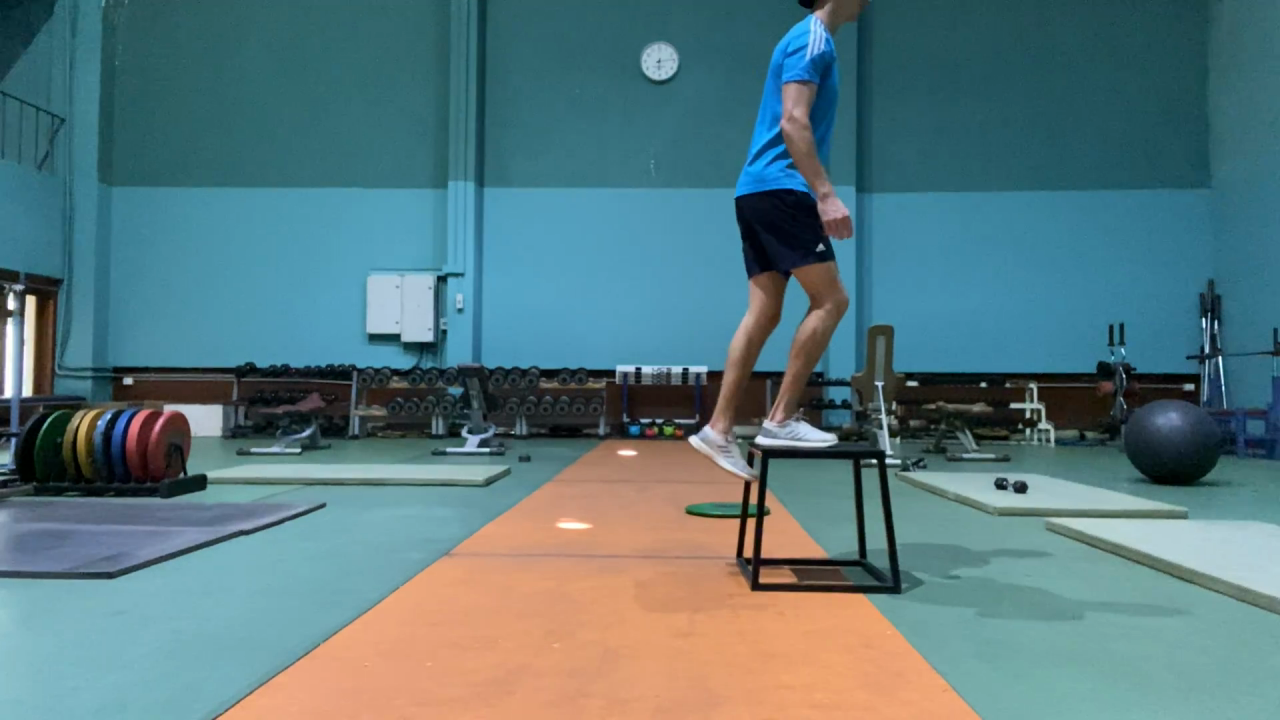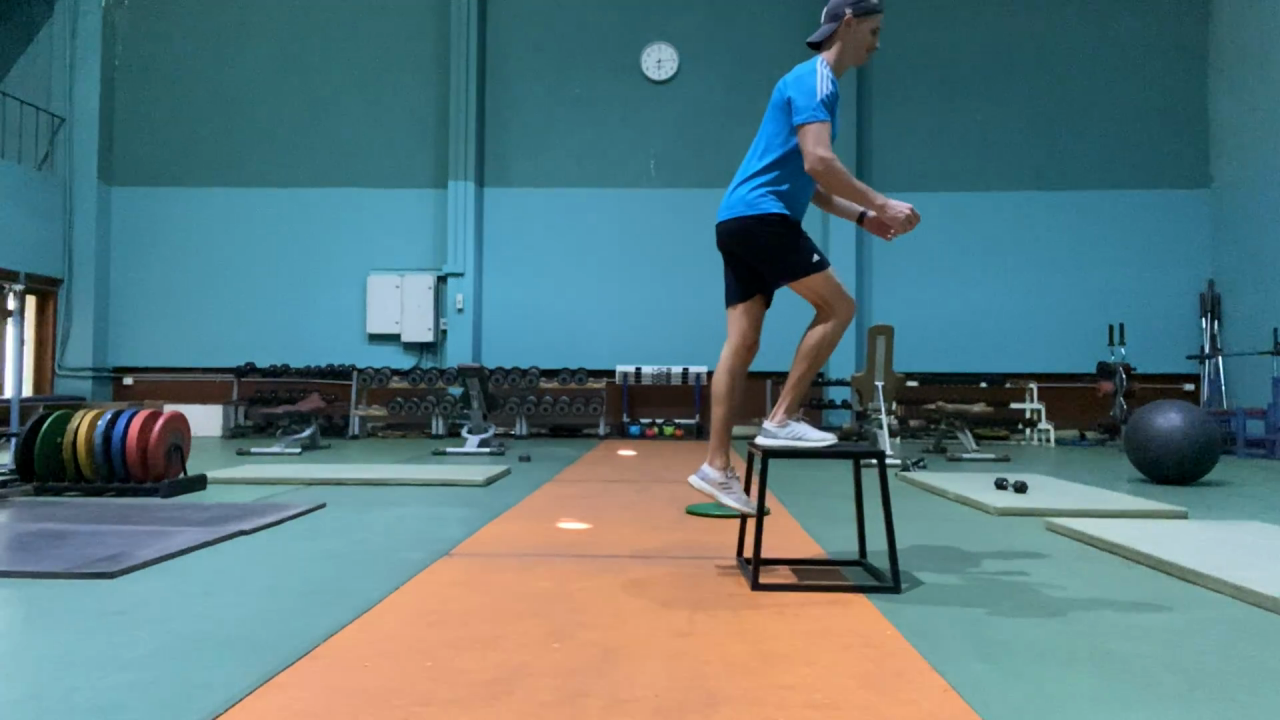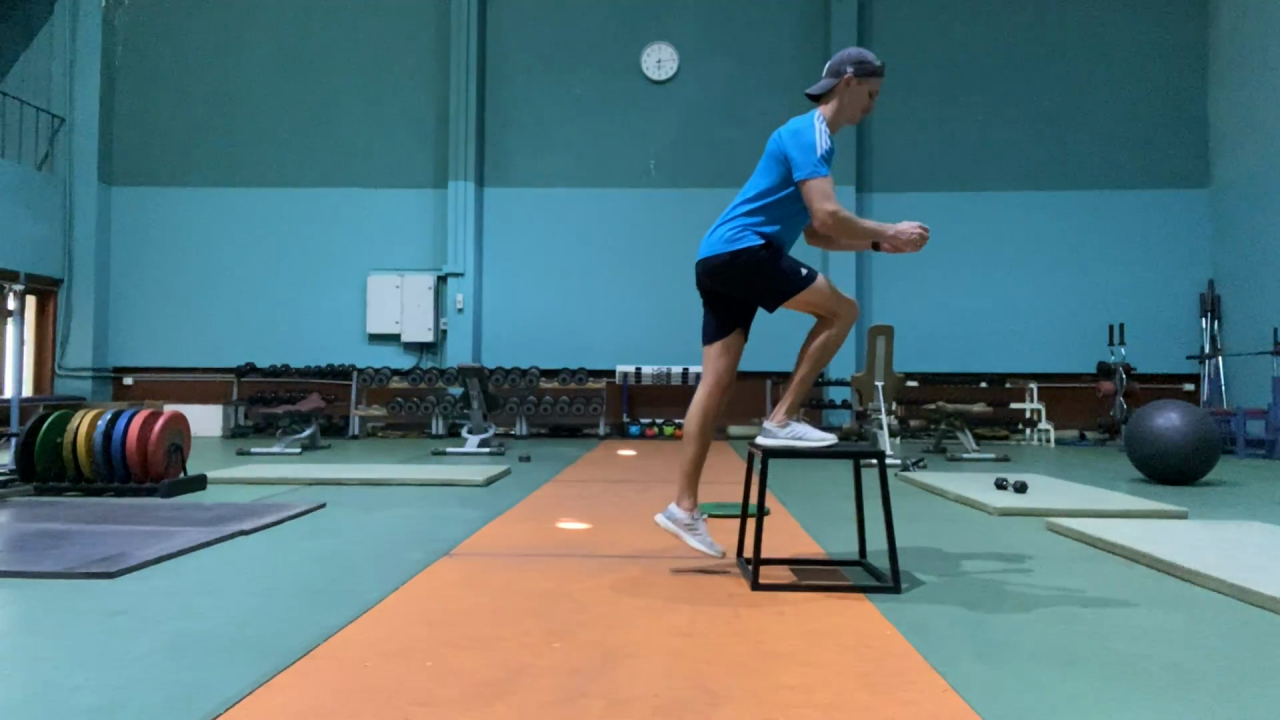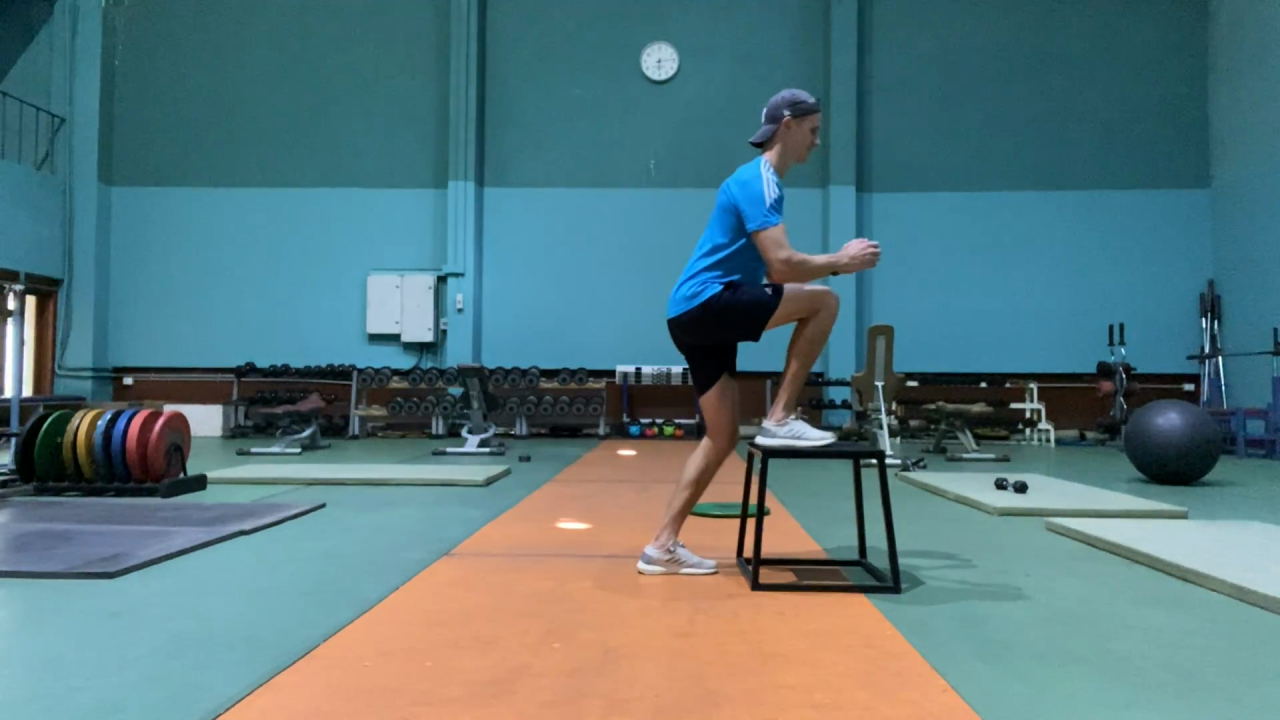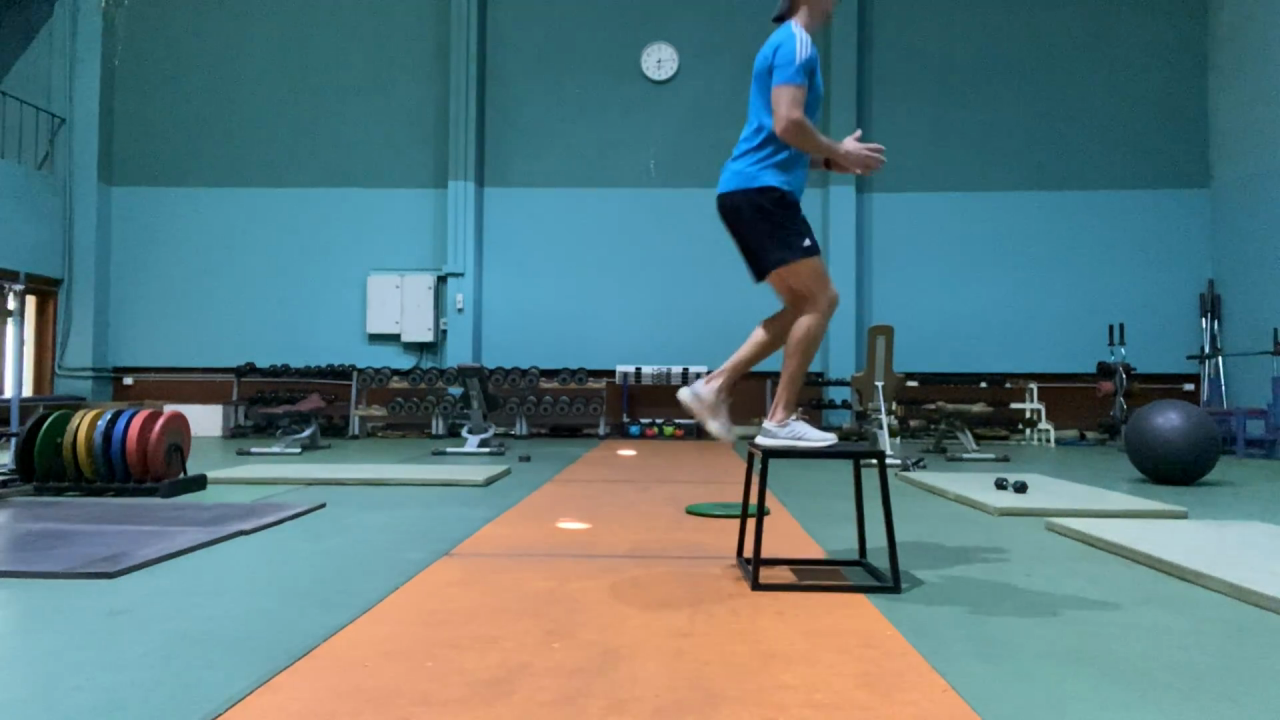
dt=0.7s
person 1, frame 1
left shoulder: (810, 42)
right shoulder: (812, 38)
right elbow: (792, 122)
left wrist: (816, 196)
right wrist: (827, 195)
left hip: (760, 193)
right hip: (777, 192)
left knee: (763, 313)
right knee: (831, 299)
left ankle: (719, 430)
right ankle: (780, 419)
person 1, frame 2
left shoulder: (815, 81)
right shoulder: (815, 79)
left elbow: (806, 180)
right elbow: (818, 162)
left wrist: (861, 216)
right wrist: (881, 204)
left hip: (740, 220)
right hip: (759, 215)
left knee: (742, 343)
right knee: (837, 307)
left ankle: (716, 466)
right ankle: (781, 420)
person 1, frame 3
left shoulder: (808, 135)
right shoulder: (809, 132)
left elbow: (815, 232)
right elbow: (828, 216)
left wrist: (877, 242)
right wrist: (888, 232)
left hip: (719, 261)
right hip: (739, 251)
left knee: (716, 384)
right knee: (841, 310)
left ankle: (684, 508)
right ankle: (781, 420)
person 1, frame 4
left shoulder: (758, 181)
right shoulder: (757, 181)
left elbow: (773, 272)
right elbow: (783, 264)
left wrist: (836, 261)
right wrist: (841, 261)
left hip: (696, 314)
right hip: (706, 305)
left knee: (721, 436)
right knee: (823, 301)
left ankle: (663, 545)
right ankle: (780, 419)
person 1, frame 5
left shoulder: (790, 42)
right shoulder: (795, 41)
right elbow: (787, 124)
left wrist: (833, 160)
right wrist: (839, 152)
left hip: (750, 192)
right hip: (762, 191)
left knee: (801, 304)
right knee: (822, 300)
left ankle: (714, 385)
right ankle: (781, 419)
